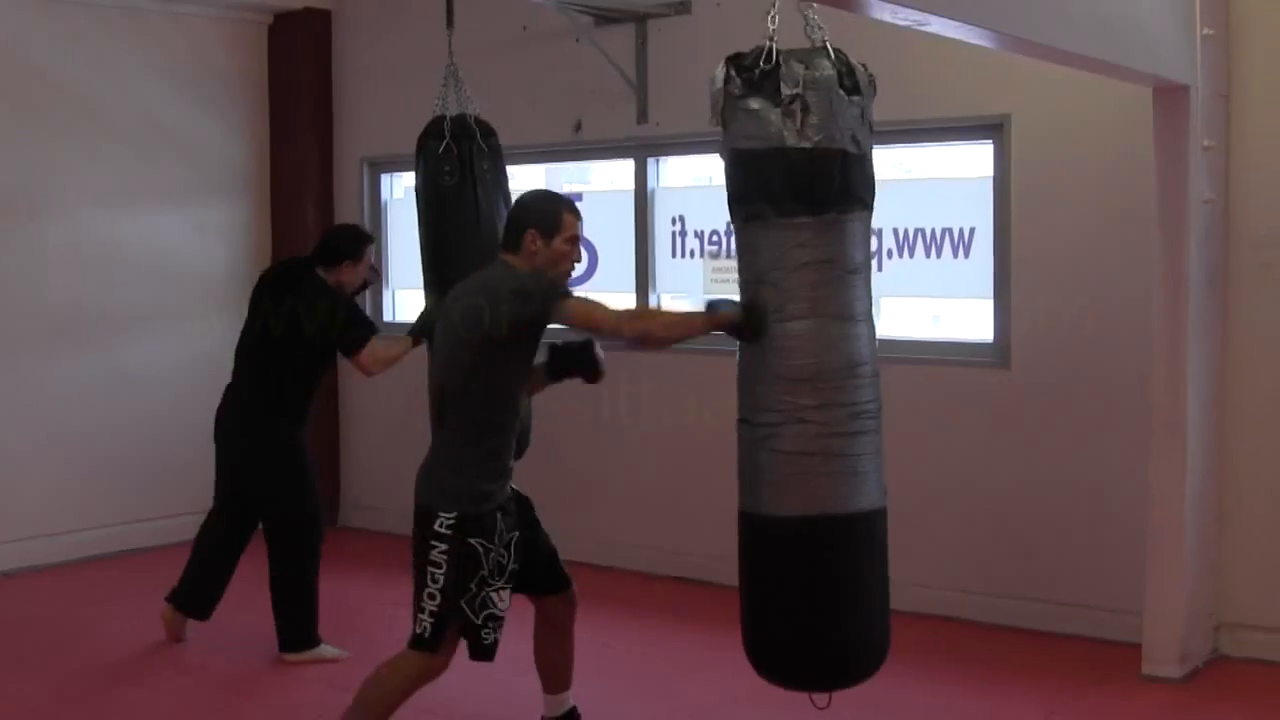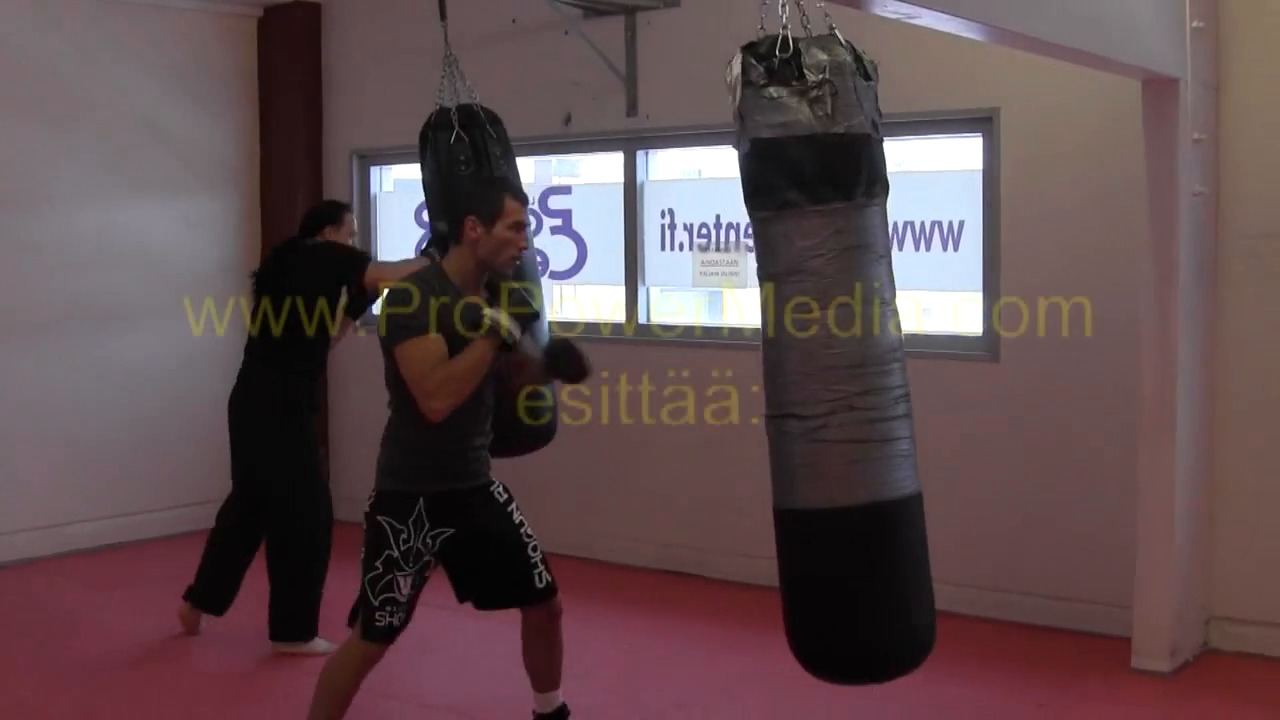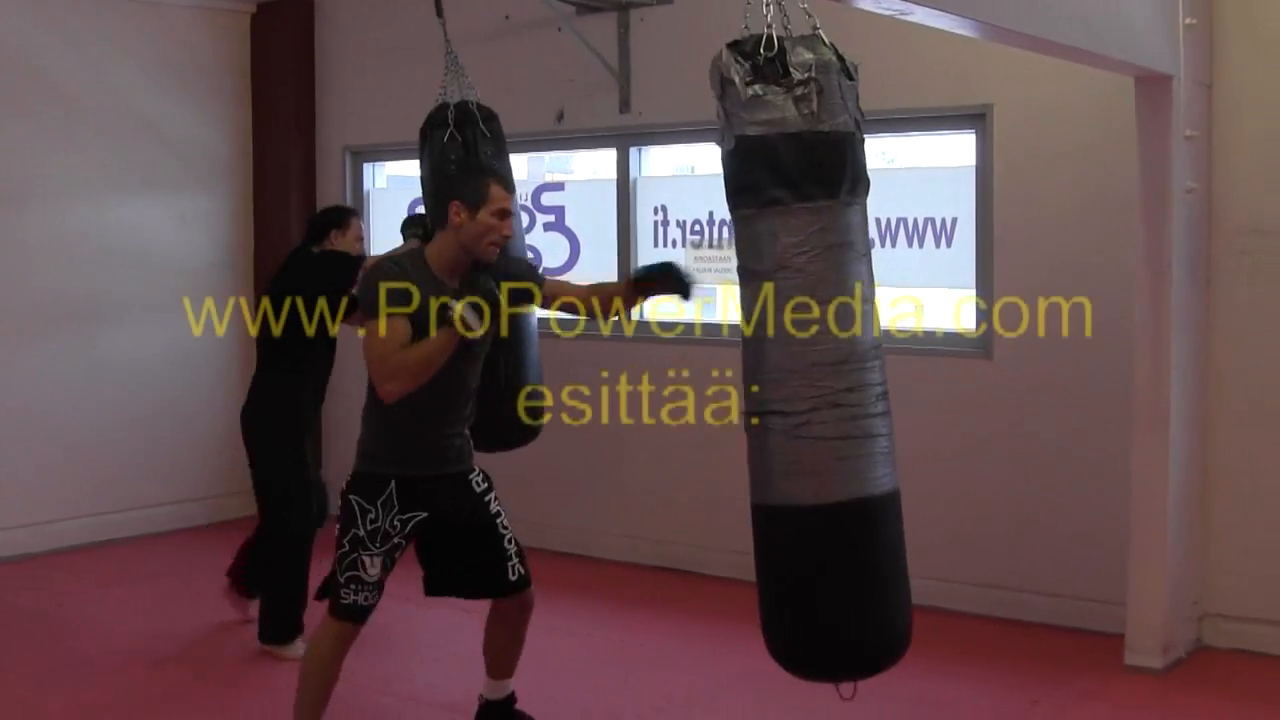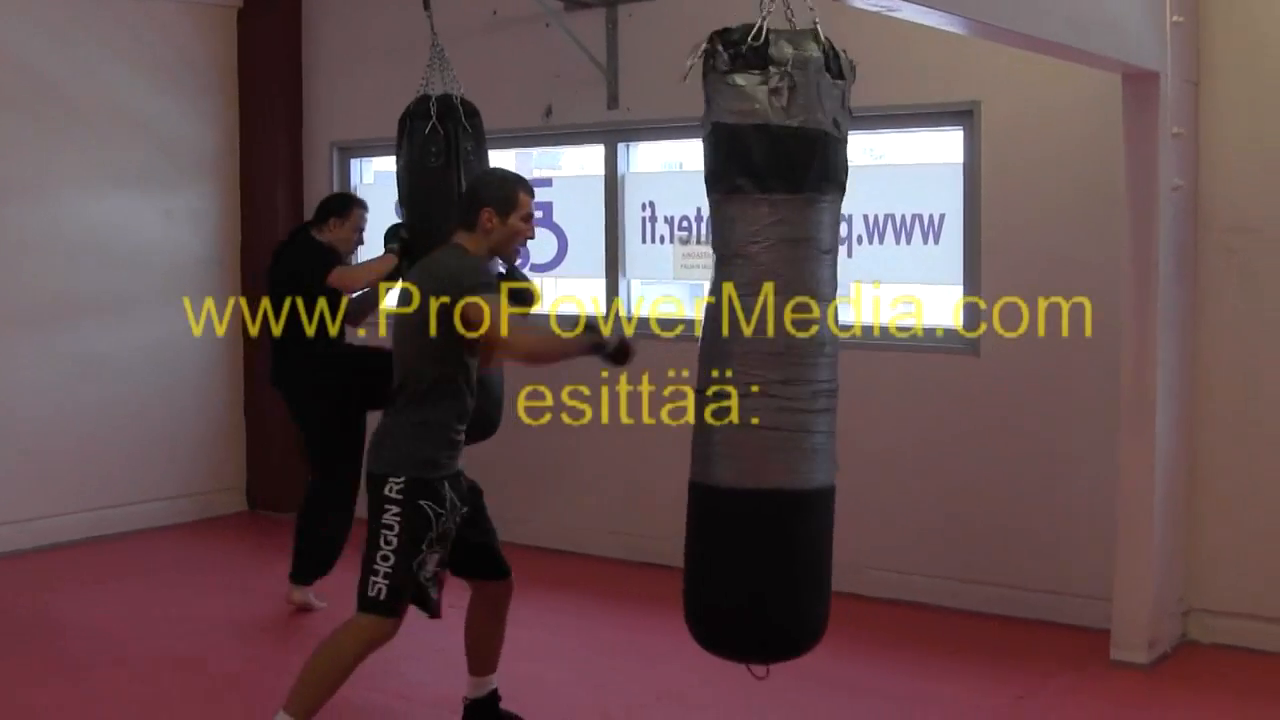
dt=0.4s
person 1, frame 1
left shoulder: (519, 290)
right shoulder: (517, 287)
right elbow: (629, 328)
left wrist: (556, 368)
right wrist: (724, 317)
left hip: (489, 492)
right hip: (458, 504)
left knee: (556, 597)
right knee: (430, 654)
person 1, frame 2
left shoulder: (492, 292)
right shoulder: (412, 296)
left elbow: (509, 375)
right elbow: (437, 401)
left wrist: (552, 362)
right wrist: (497, 330)
left hip: (474, 484)
right hip: (410, 493)
left knee: (544, 604)
right knee: (372, 641)
person 1, frame 3
left shoulder: (496, 273)
right shoulder: (387, 279)
left elbow: (581, 298)
right elbow: (392, 384)
left wrist: (639, 285)
right wrist: (460, 321)
left hip: (453, 468)
right hip: (386, 475)
left knee: (514, 594)
right knee: (345, 620)
person 1, frame 4
left shoulder: (447, 272)
right shoulder: (459, 272)
right elbow: (520, 345)
right wrist: (594, 339)
left hip: (438, 466)
right hip: (413, 470)
left knee: (495, 582)
right knee: (380, 618)
person 2, frame 1
left shoulder: (280, 278)
right shoulder: (330, 302)
right elbow: (371, 361)
left wrist: (350, 291)
right wrist: (416, 338)
left hip: (236, 418)
right hip: (270, 429)
left knee: (232, 515)
right knee: (299, 528)
left ankle: (181, 606)
right ankle: (298, 639)
person 2, frame 2
left shoulder: (284, 269)
right shoulder: (324, 260)
right elbow: (382, 277)
left wrist: (351, 308)
right wrist: (430, 261)
left hip: (254, 405)
right hip: (282, 410)
left knee: (249, 505)
right knee: (305, 515)
left ankle: (198, 601)
right ankle: (293, 631)
person 2, frame 3
left shoulder: (305, 275)
right shoulder: (317, 269)
left elbow: (359, 315)
left hip: (277, 414)
right hip: (278, 418)
left knee: (307, 507)
right knee: (294, 517)
left ankle: (244, 583)
right ankle: (279, 633)
person 2, frame 4
left shoulder: (307, 259)
right shoulder: (306, 253)
left elbow: (350, 314)
right elbow: (352, 280)
left wrist: (388, 275)
right wrist: (394, 255)
left hip: (306, 382)
right hip: (320, 375)
left knee: (332, 480)
left ankle: (302, 583)
